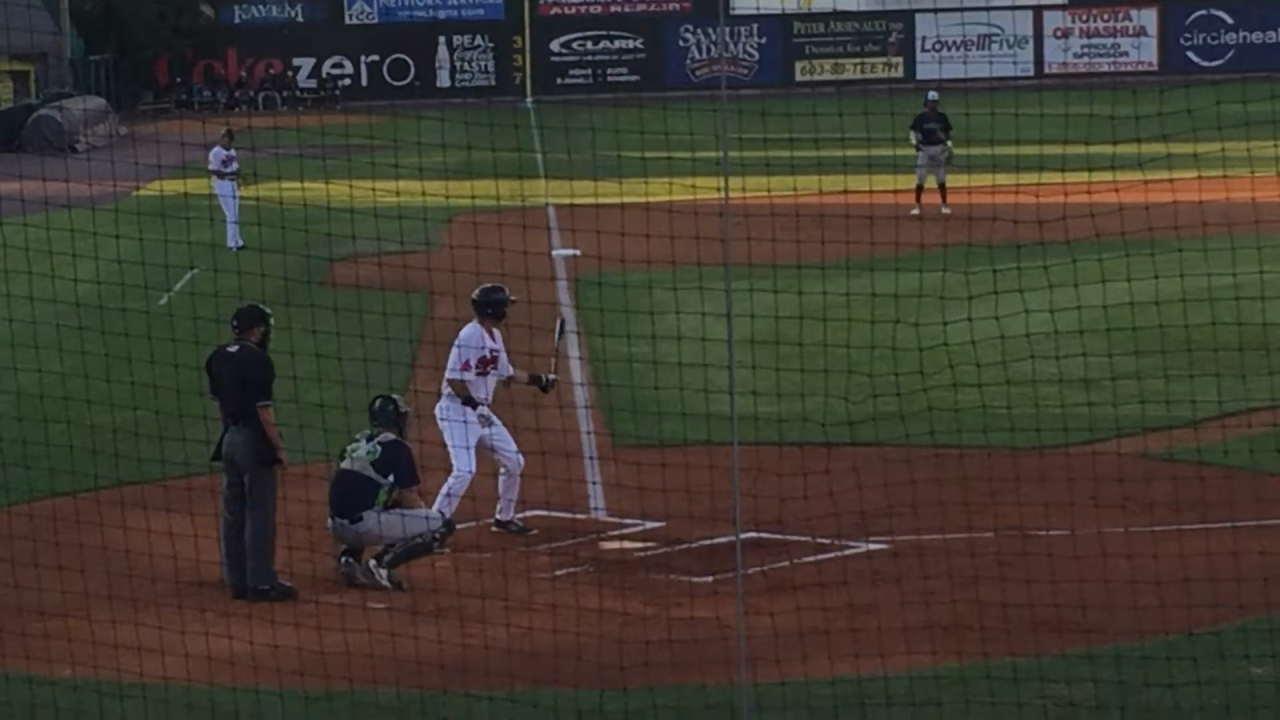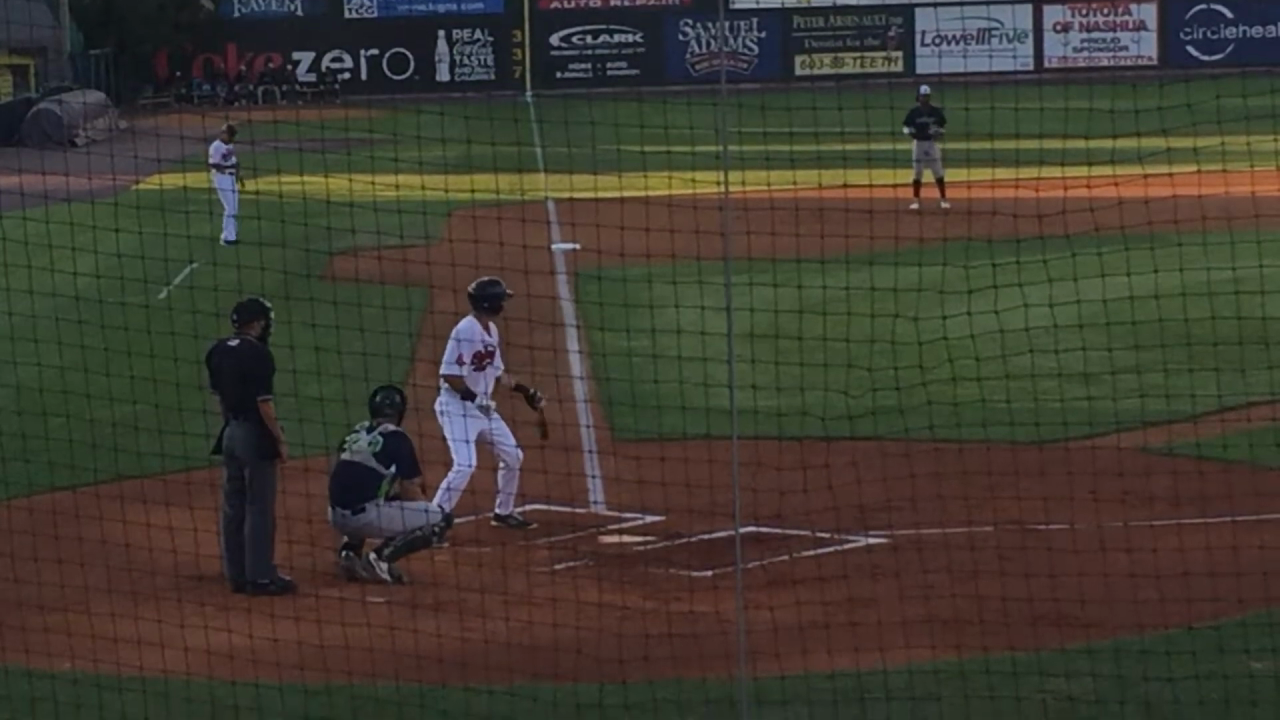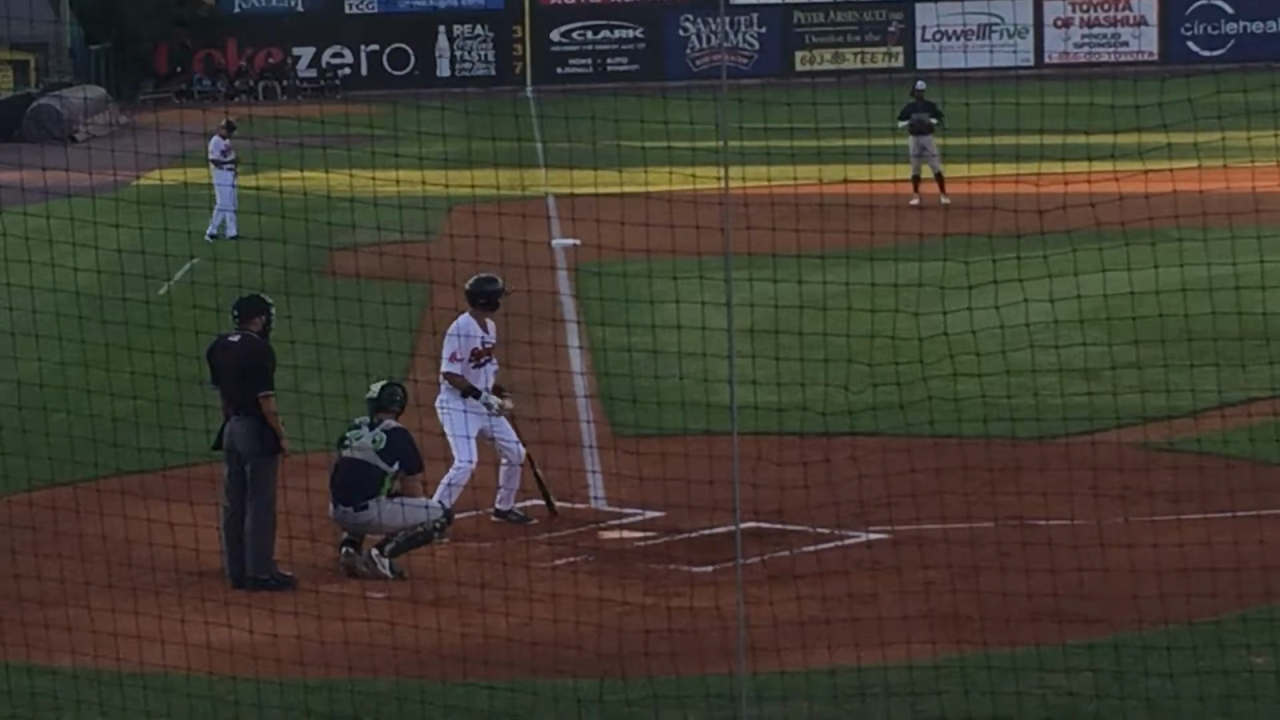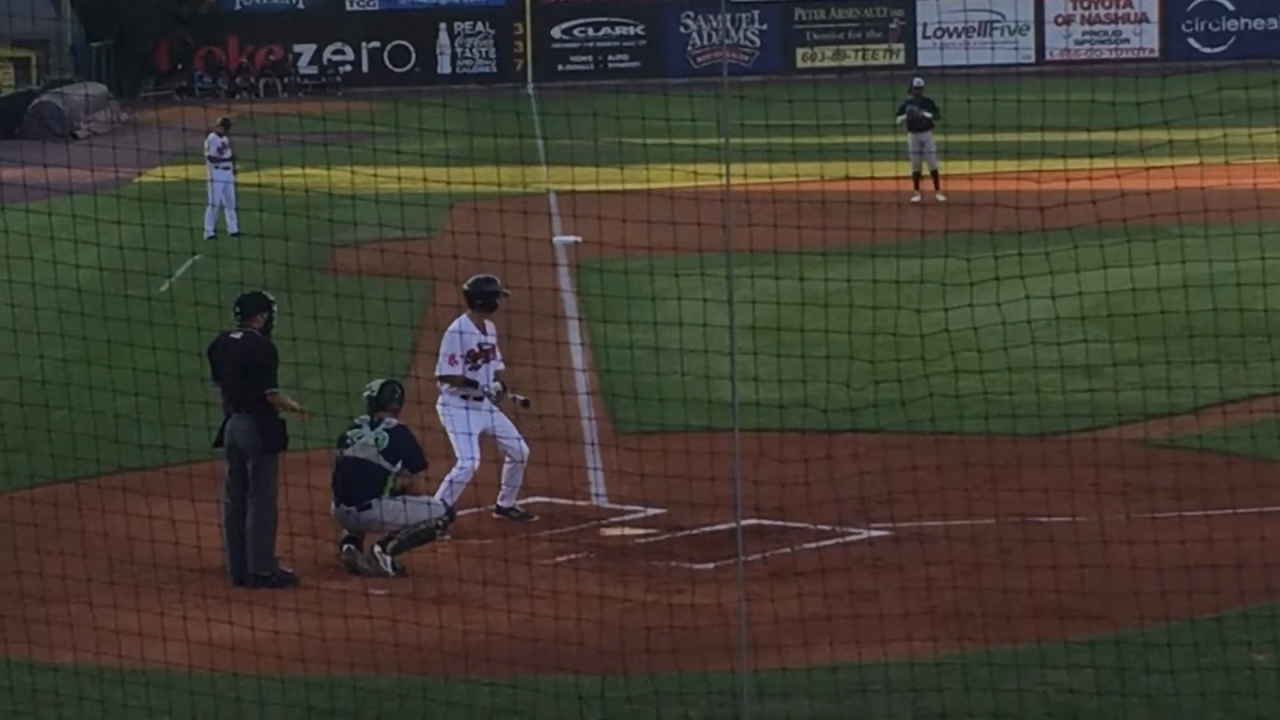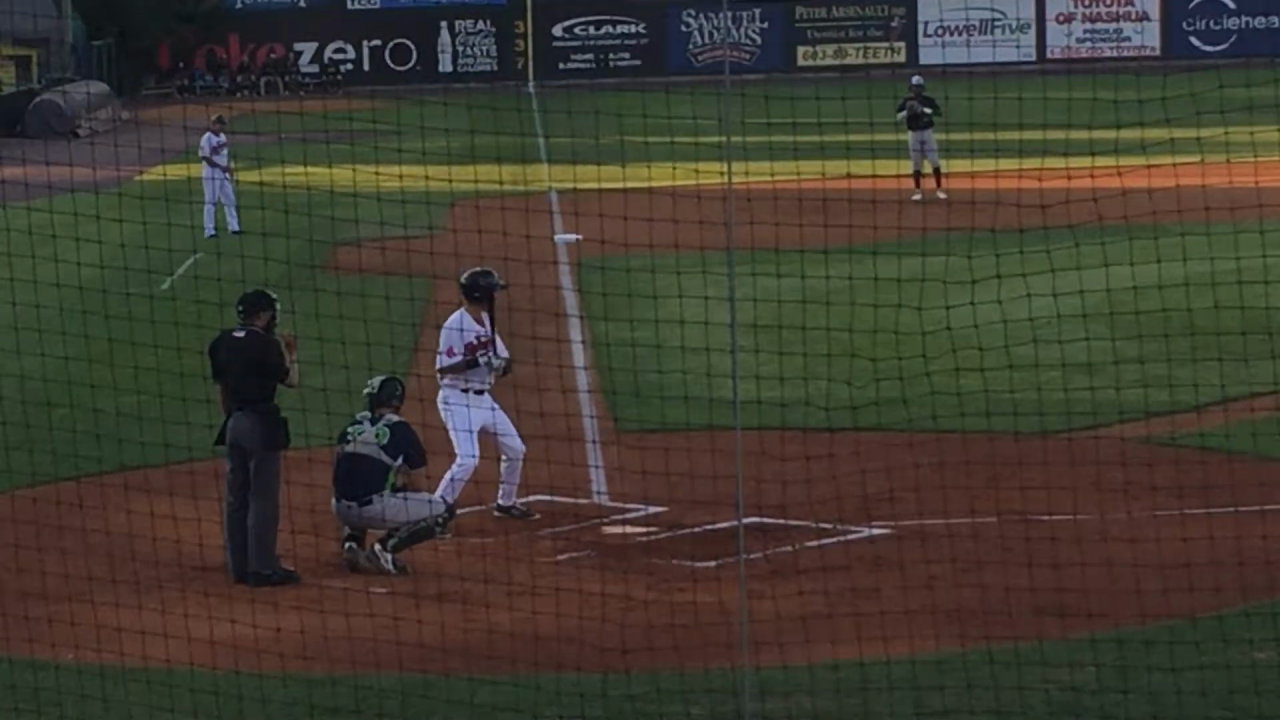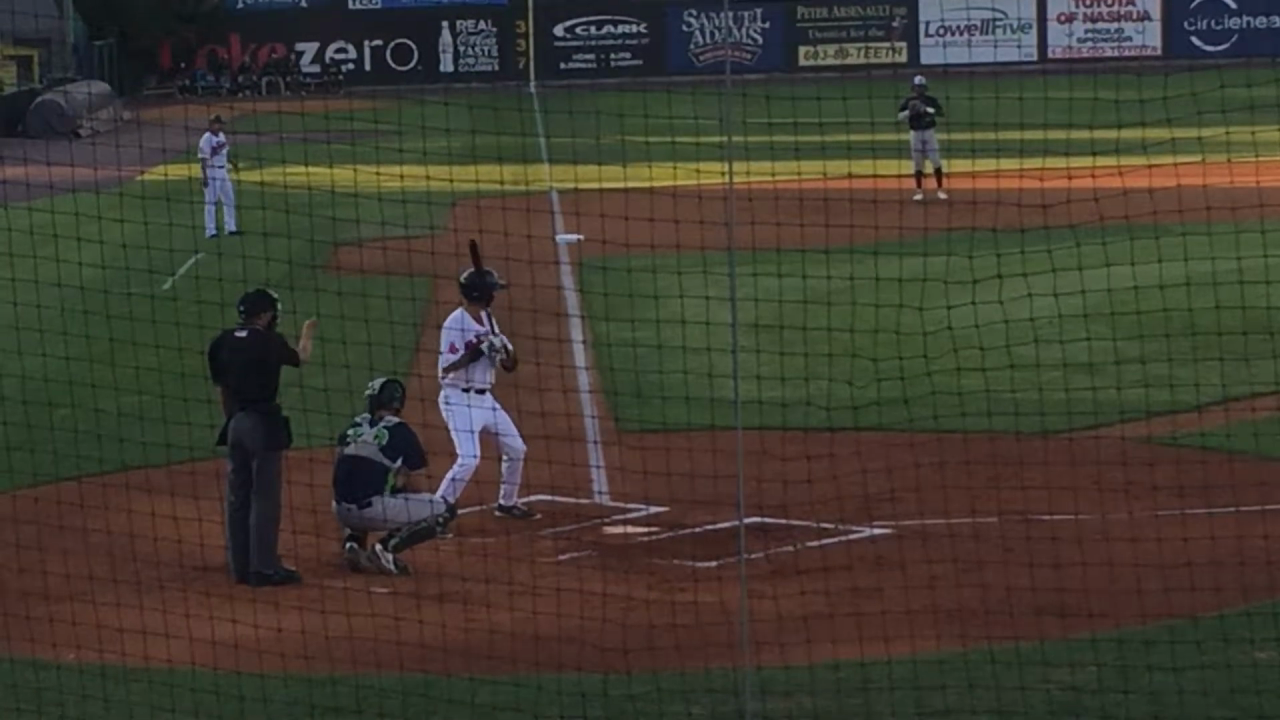
dt=0.2s
person 1, frame 1
left shoulder: (218, 357)
right shoulder: (257, 359)
left elbow: (219, 401)
right elbow: (263, 409)
right wrist: (279, 447)
left hip: (230, 439)
right hip: (254, 441)
left knee: (233, 513)
right knee: (259, 513)
left ankle: (237, 580)
right ankle: (261, 582)
person 1, frame 2
left shoulder: (218, 351)
right shoulder: (258, 354)
left elbow: (220, 395)
right elbow: (264, 403)
right wrist: (280, 441)
left hip: (231, 433)
right hip: (255, 435)
left knee: (233, 507)
right knee: (259, 507)
left ankle: (236, 574)
right ankle: (260, 577)
person 1, frame 3
left shoulder: (219, 346)
right shoulder: (259, 349)
left elbow: (221, 391)
right elbow: (265, 400)
right wrist: (281, 434)
left hip: (231, 429)
right hip: (256, 431)
left knee: (233, 502)
right knee: (260, 503)
left ankle: (237, 570)
right ankle: (260, 572)
person 1, frame 4
left shoulder: (220, 344)
right shoulder: (262, 347)
left elbow: (222, 388)
right elbow: (270, 396)
right wrist: (295, 407)
left hip: (232, 425)
right hip: (258, 427)
left knee: (234, 499)
right knee: (261, 500)
left ankle: (238, 567)
right ankle: (262, 570)
person 1, frame 5
left shoulder: (222, 342)
right shoulder: (266, 344)
left elbow: (222, 387)
right elbow: (290, 380)
right wrist: (290, 353)
left hip: (234, 423)
right hip: (261, 424)
left knee: (235, 496)
right knee: (263, 498)
left ankle: (239, 566)
right ankle: (262, 567)
person 1, frame 6
left shoulder: (222, 342)
right shoulder: (269, 342)
left elbow: (222, 388)
right elbow: (300, 358)
right wrist: (307, 333)
left hip: (236, 424)
right hip: (263, 425)
left knee: (237, 497)
right knee: (265, 498)
left ankle: (241, 566)
right ankle: (264, 567)
person 2, frame 1
left shoulder: (495, 336)
right shoulder: (470, 336)
left elbow: (505, 374)
right elbow: (454, 379)
left wrist: (539, 380)
right wrist: (475, 407)
left hip: (481, 411)
right hip: (457, 411)
left knee: (514, 462)
right knee: (464, 472)
left ankle: (504, 518)
person 2, frame 2
left shoulder: (492, 329)
right shoulder: (465, 331)
right elbow: (449, 374)
left wrist: (525, 391)
right wrist: (476, 398)
left hip: (481, 406)
right hip: (457, 407)
left knee: (513, 456)
right knee: (465, 466)
left ankle: (503, 512)
person 2, frame 3
left shoulder: (490, 326)
right shoulder: (460, 329)
right elbow: (449, 373)
left wrist: (499, 394)
right wrist: (480, 395)
left hip: (483, 404)
right hip: (456, 404)
left knee: (515, 453)
right knee: (466, 464)
left ankle: (503, 507)
person 2, frame 4
left shoulder: (490, 328)
right shoulder: (457, 331)
right elbow: (444, 375)
left wrist: (499, 384)
right wrist: (478, 385)
left hip: (483, 404)
right hip: (457, 404)
left knee: (519, 451)
right knee: (469, 462)
left ankle: (505, 505)
person 2, frame 5
left shoulder: (487, 320)
right shoulder: (455, 324)
left elbow: (505, 367)
right elbow: (444, 368)
left wrist: (501, 363)
right wrist: (478, 361)
left hip: (483, 398)
right hip: (458, 399)
left knee: (515, 449)
right knee: (468, 459)
left ankle: (506, 503)
person 2, frame 6
left shoulder: (487, 320)
right shoulder: (455, 323)
left elbow: (511, 365)
right elbow: (448, 365)
left wrist: (503, 350)
right wrist: (481, 349)
left hip: (485, 398)
right hip: (459, 399)
left knee: (516, 448)
right knee: (469, 459)
left ankle: (507, 503)
person 3, frame 1
left shoulder: (358, 442)
right shoulder: (396, 447)
right elbow: (410, 501)
right wrist: (426, 513)
left hip: (337, 526)
right hip: (364, 525)
right knee: (442, 525)
left ankle: (349, 559)
right ankle: (380, 565)
person 3, frame 2
left shoulder: (354, 434)
right shoulder: (397, 438)
right elbow: (411, 493)
right wrist: (425, 506)
left hip: (337, 517)
right hip: (365, 516)
right knee: (441, 519)
left ankle: (349, 552)
right ankle: (380, 558)
person 3, frame 3
left shoulder: (353, 429)
right shoulder: (399, 435)
right elbow: (414, 491)
left hip: (338, 513)
right hip: (368, 512)
right knee: (441, 515)
left ankle: (349, 548)
right ankle: (382, 553)
person 3, frame 4
left shoulder: (352, 428)
right shoulder: (400, 433)
right elbow: (417, 489)
left hip: (340, 512)
right hip: (372, 512)
right knee: (443, 514)
left ankle: (350, 545)
right ankle: (384, 550)
person 3, frame 5
left shoulder: (352, 425)
right shoulder: (401, 430)
left hip: (341, 508)
right hip: (373, 508)
right knee: (443, 511)
left ankle: (352, 543)
right ankle: (385, 548)
person 3, frame 6
left shoulder: (352, 427)
right shoulder: (401, 431)
left hip: (342, 510)
right hip: (373, 509)
right knee: (444, 510)
left ankle: (353, 543)
right ankle: (386, 548)
